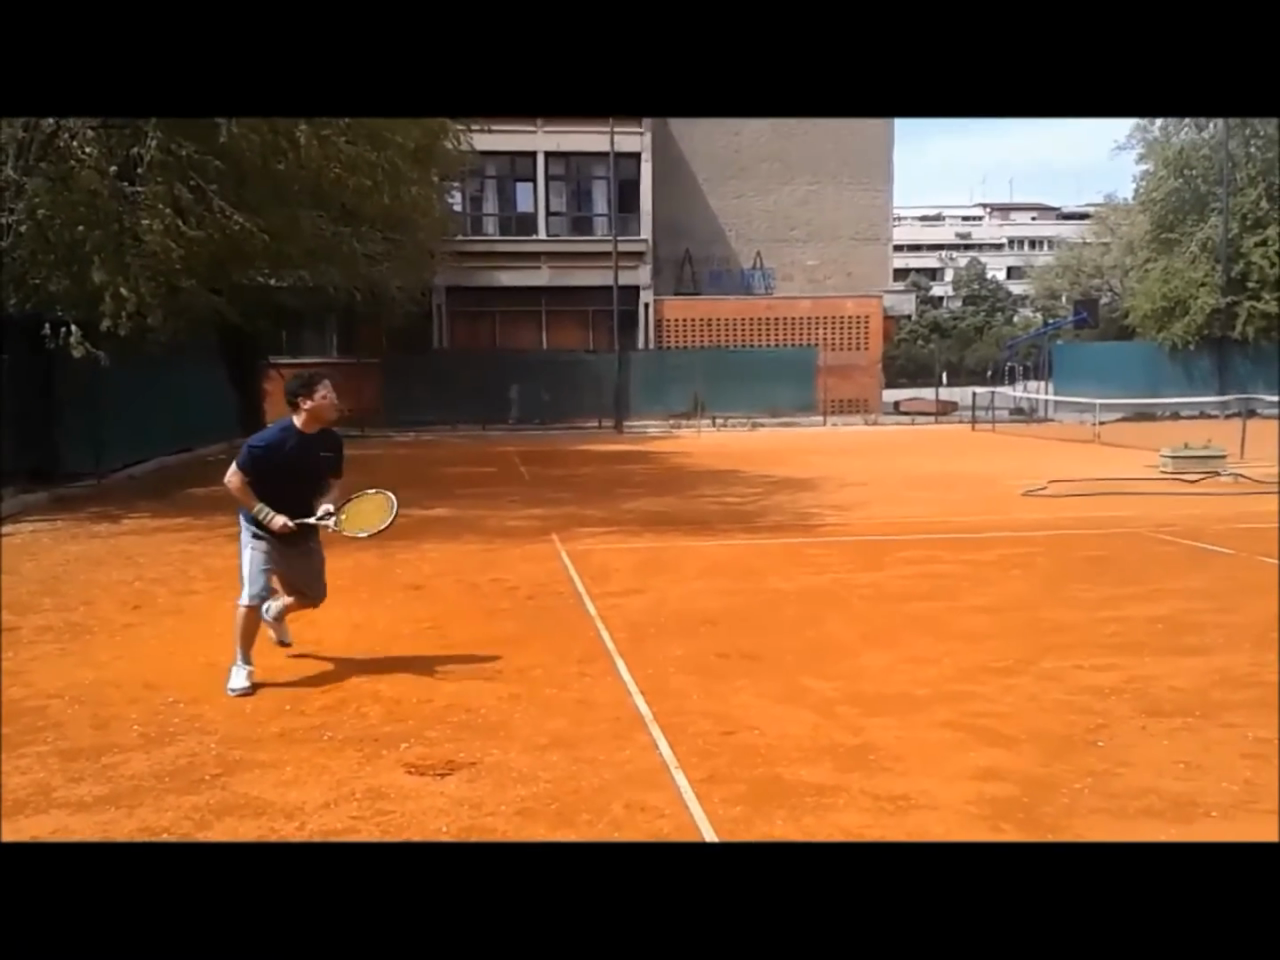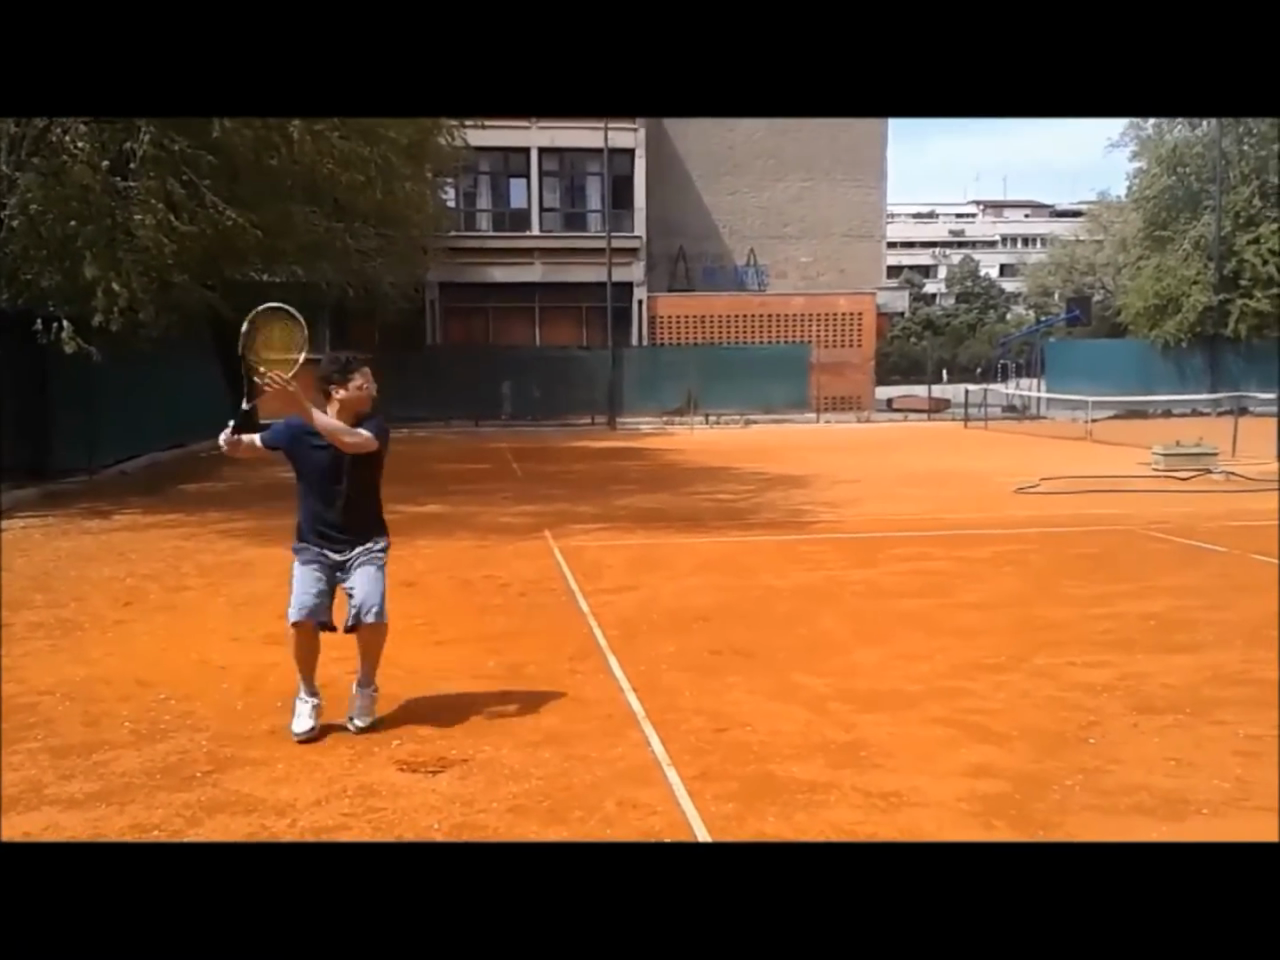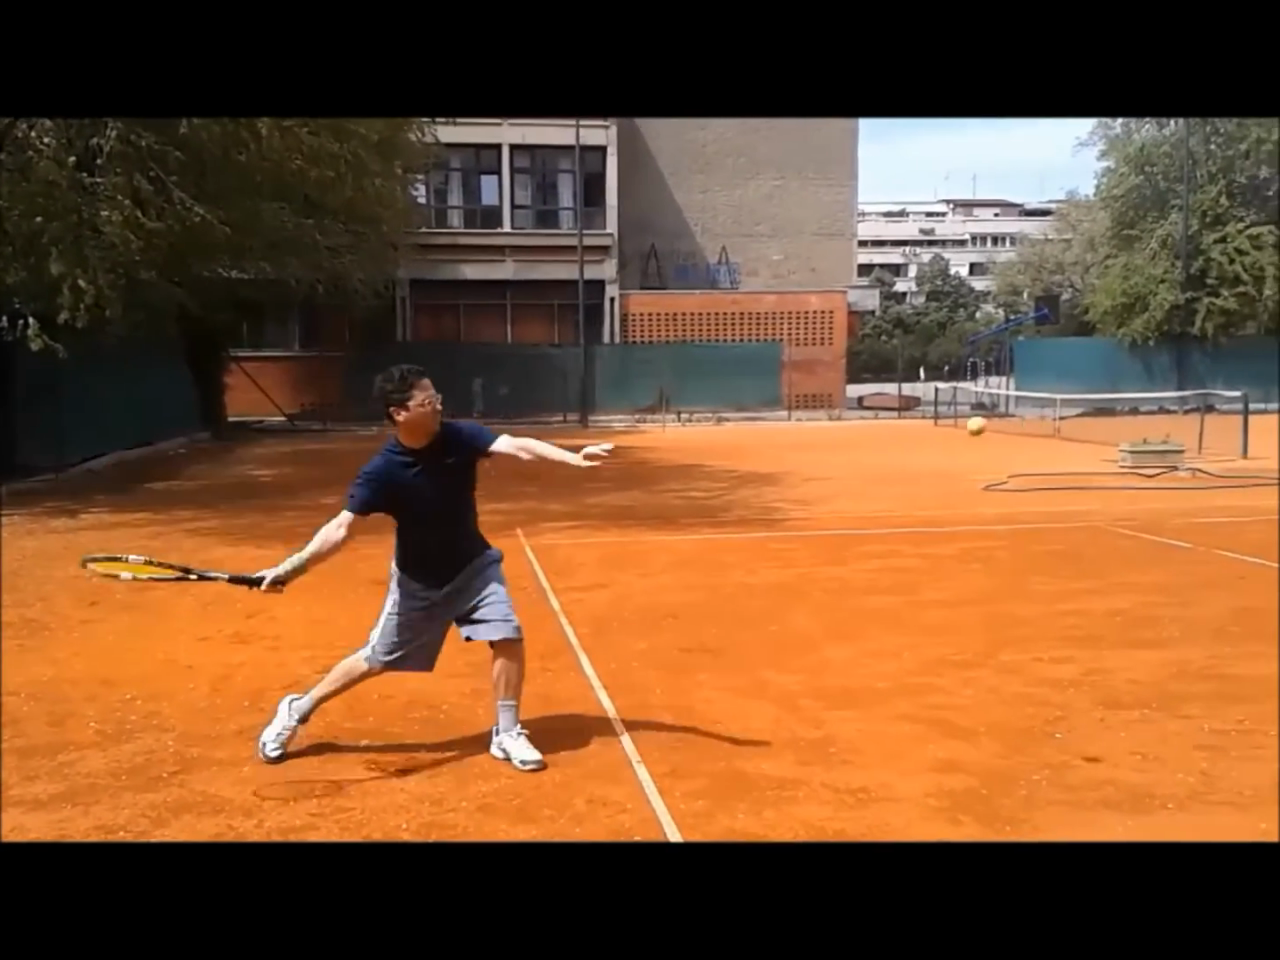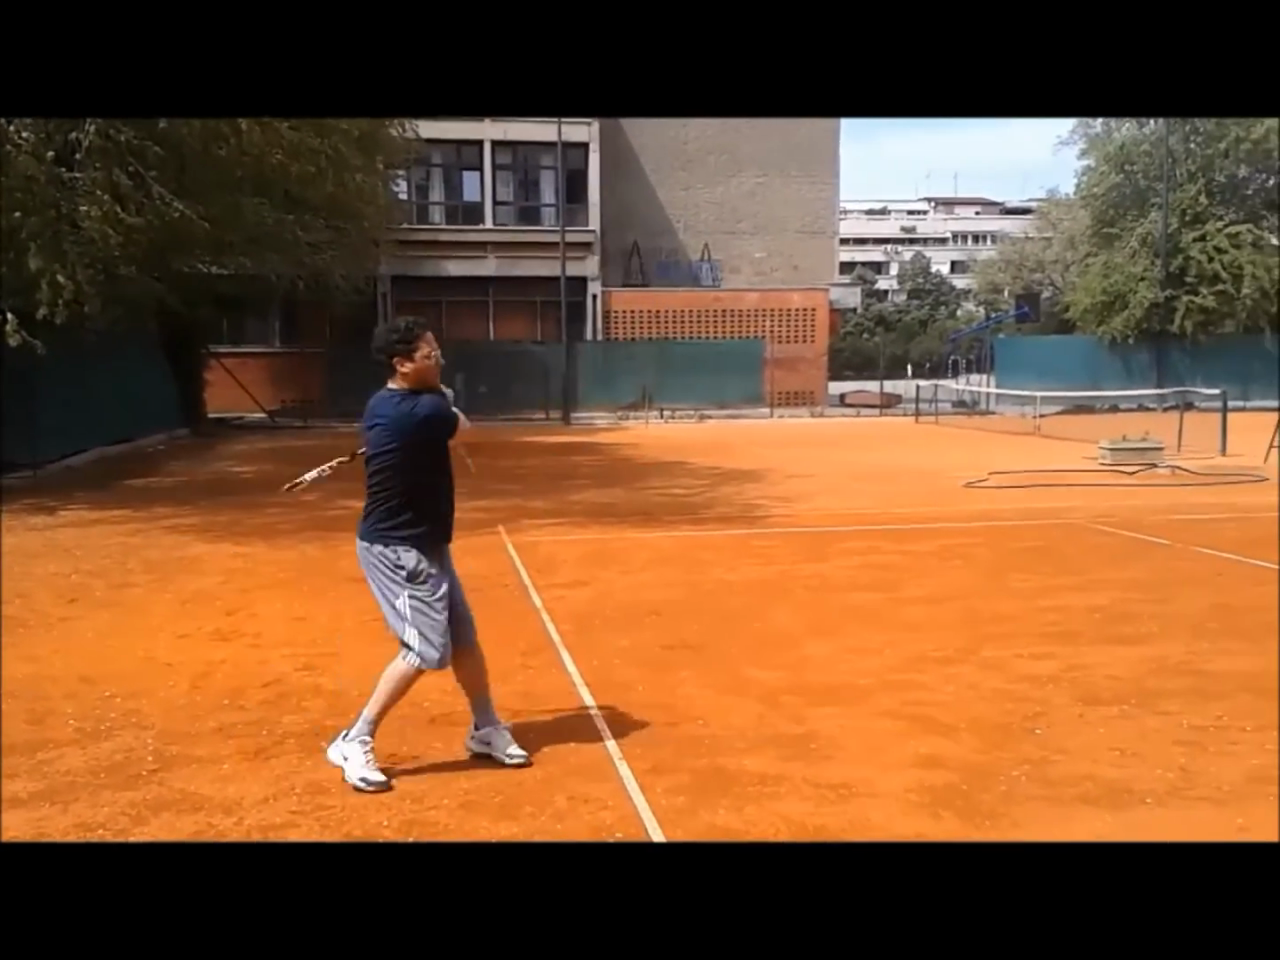
dt=0.5s
person 1, frame 1
left shoulder: (332, 442)
right shoulder: (268, 441)
left elbow: (333, 483)
right elbow: (232, 480)
left wrist: (328, 503)
right wrist: (267, 515)
left hip: (303, 529)
right hip: (262, 529)
left knee: (312, 594)
right knee: (253, 597)
left ankle: (274, 612)
right ankle: (242, 666)
person 1, frame 2
left shoulder: (372, 428)
right shoulder: (296, 428)
left elbow: (353, 442)
right elbow: (249, 445)
left wrist: (303, 407)
right wrist: (231, 441)
left hip: (364, 544)
right hip: (313, 547)
left knee: (371, 617)
right knee: (302, 618)
left ankle: (365, 690)
right ankle: (308, 696)
person 1, frame 3
left shoulder: (458, 435)
right shoulder: (381, 472)
left elbow: (516, 446)
right elbow: (340, 528)
left wrist: (573, 456)
right wrist: (290, 568)
left hip: (474, 567)
right hip: (423, 583)
left knee: (507, 640)
right knee: (373, 661)
left ankle: (506, 733)
right ankle: (296, 711)
person 1, frame 4
left shoulder: (387, 405)
right shoulder: (421, 413)
right elbow: (462, 424)
right wrist: (441, 397)
left hip: (417, 546)
right hip: (399, 551)
left knee: (463, 641)
right knee: (427, 652)
left ankle: (486, 729)
right ankle: (354, 742)
